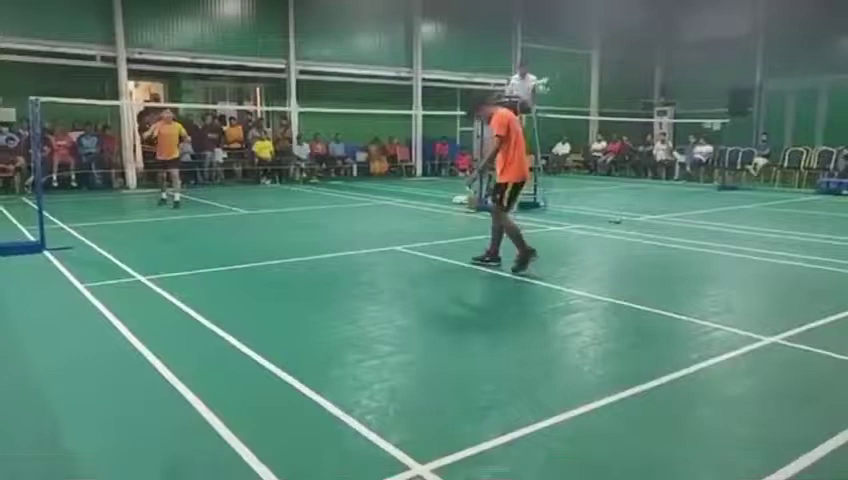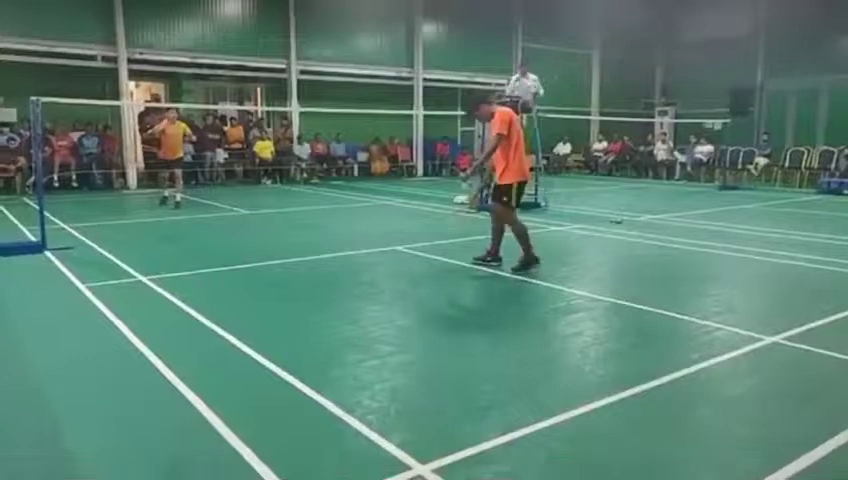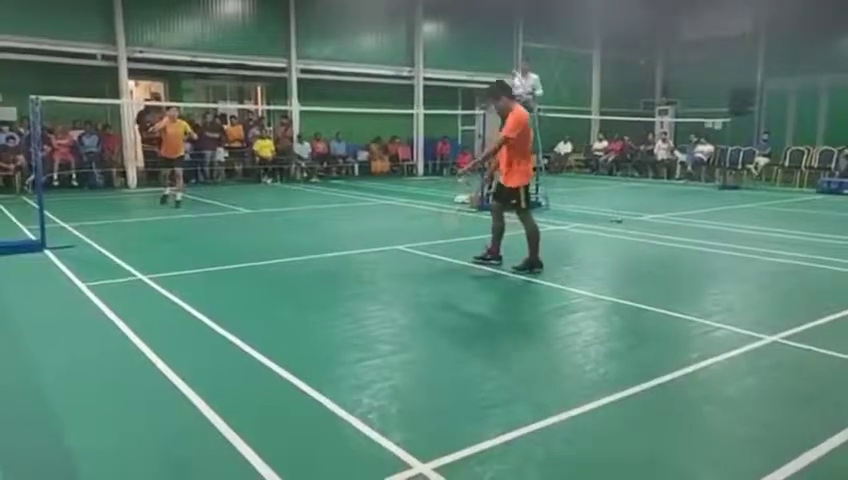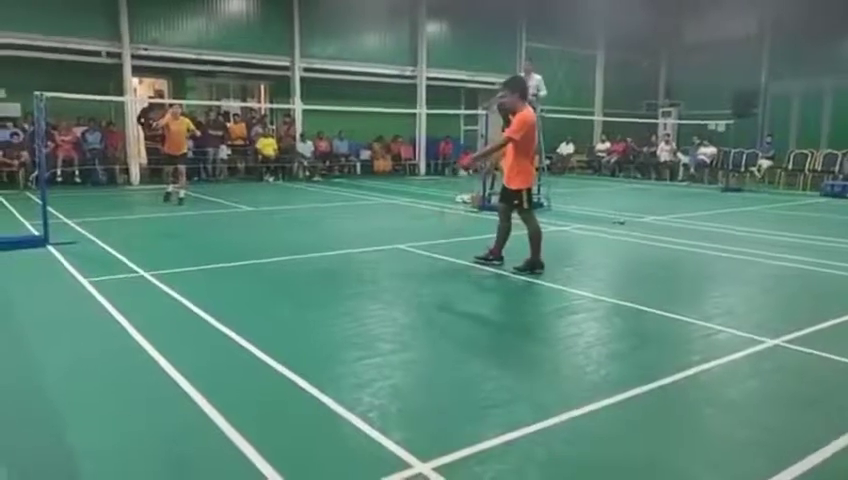
dt=0.3s
person 1, frame 1
left shoulder: (500, 116)
right shoulder: (505, 116)
left elbow: (496, 148)
left wrist: (478, 171)
left hip: (512, 173)
right hip: (509, 172)
left knee: (500, 213)
right knee: (495, 210)
left ankle: (525, 251)
right ankle: (493, 254)
person 1, frame 2
left shoulder: (501, 114)
right shoulder: (499, 118)
left elbow: (494, 146)
left wrist: (475, 166)
right wrist: (489, 172)
left hip: (513, 174)
right hip: (504, 174)
left knee: (508, 215)
right knee: (495, 210)
left ankle: (530, 256)
right ankle: (493, 254)
person 1, frame 3
left shoulder: (518, 115)
right shoulder: (512, 115)
left elbow: (497, 146)
left wrist: (473, 164)
right wrist: (491, 170)
left hip: (518, 176)
right hip: (507, 175)
left knee: (525, 216)
right knee: (496, 209)
left ankle: (534, 260)
right ankle: (494, 253)
person 1, frame 4
left shoulder: (524, 117)
right shoulder: (520, 115)
left elbow: (501, 143)
left wrist: (475, 157)
right wrist: (493, 162)
left hip: (521, 177)
right hip: (511, 176)
left knee: (527, 217)
right knee: (503, 212)
left ankle: (536, 261)
right ankle: (496, 254)
